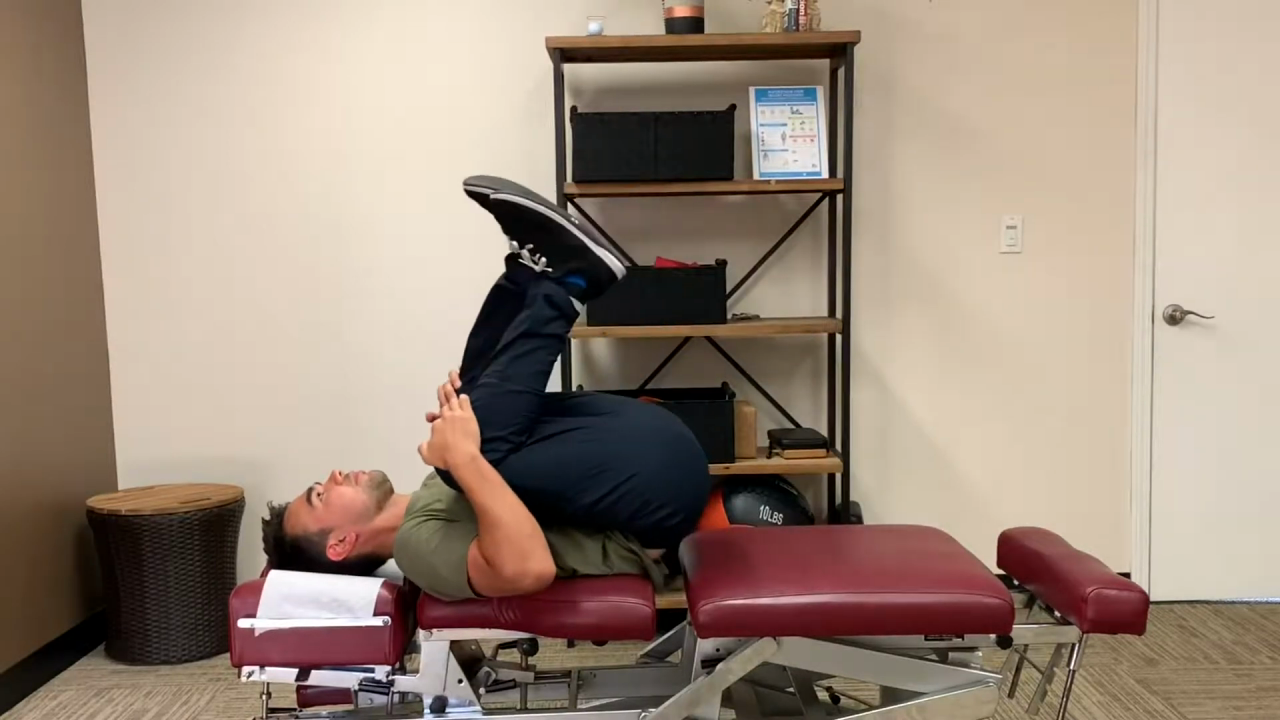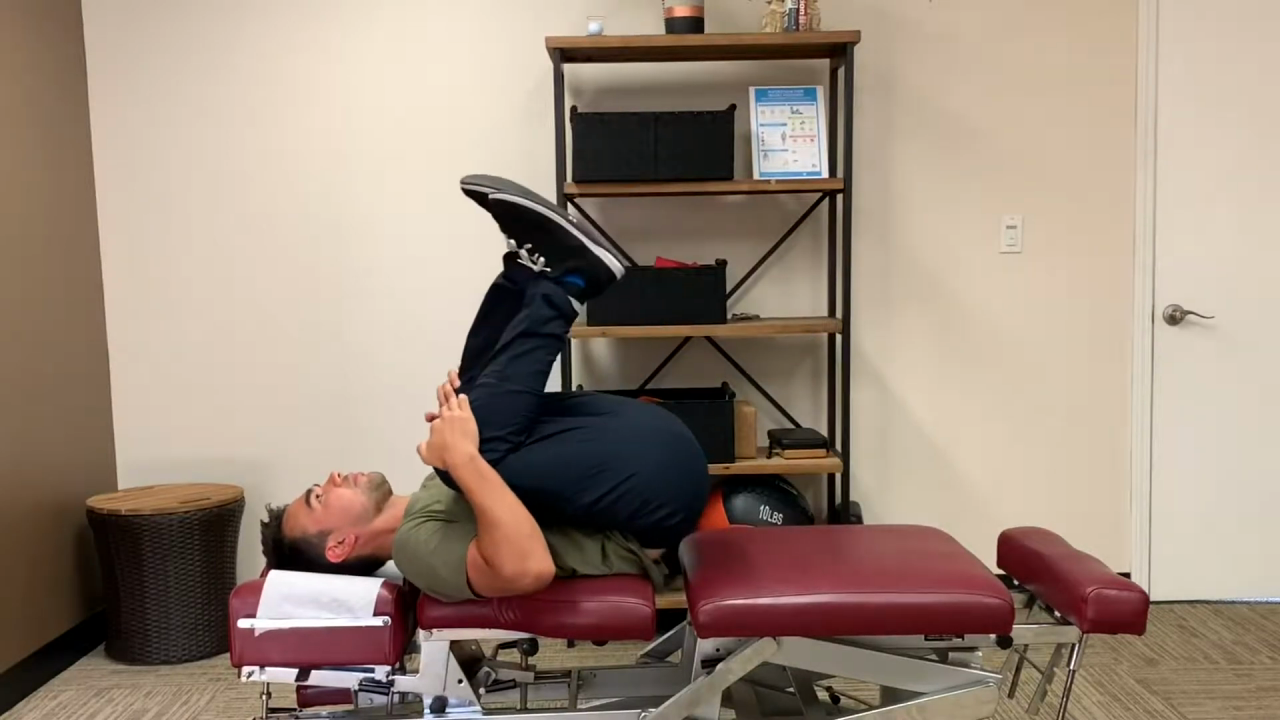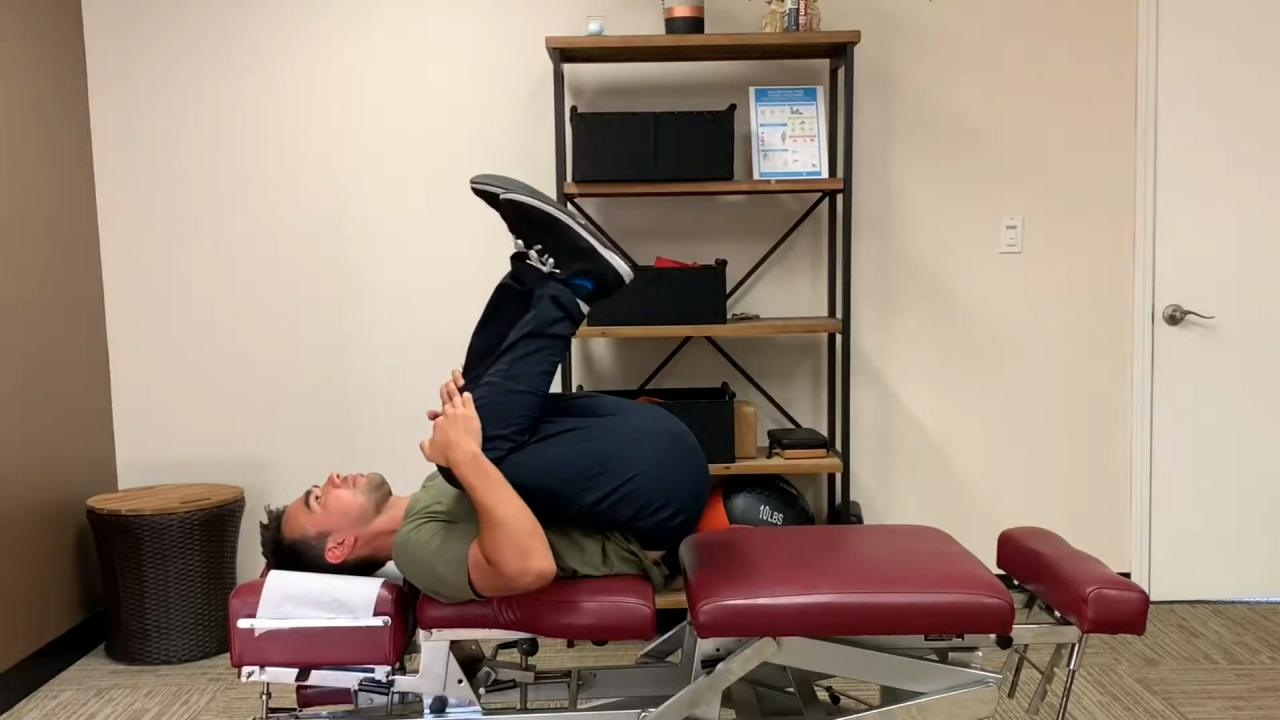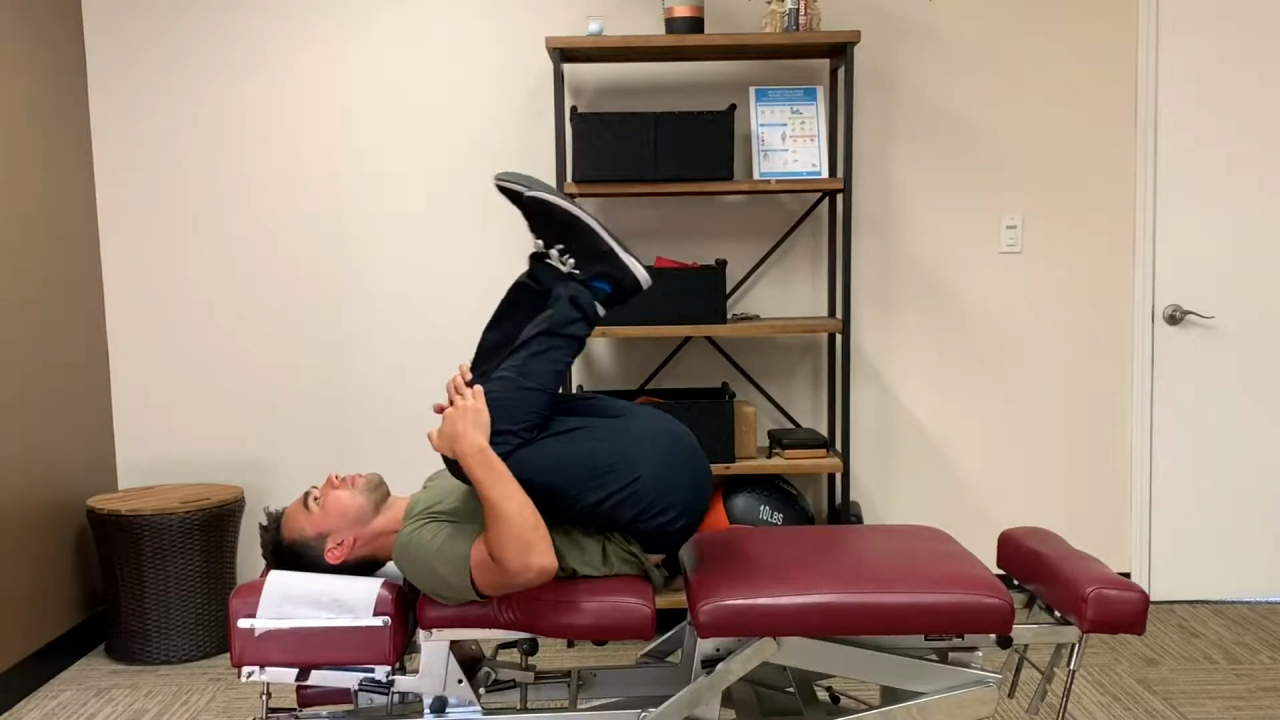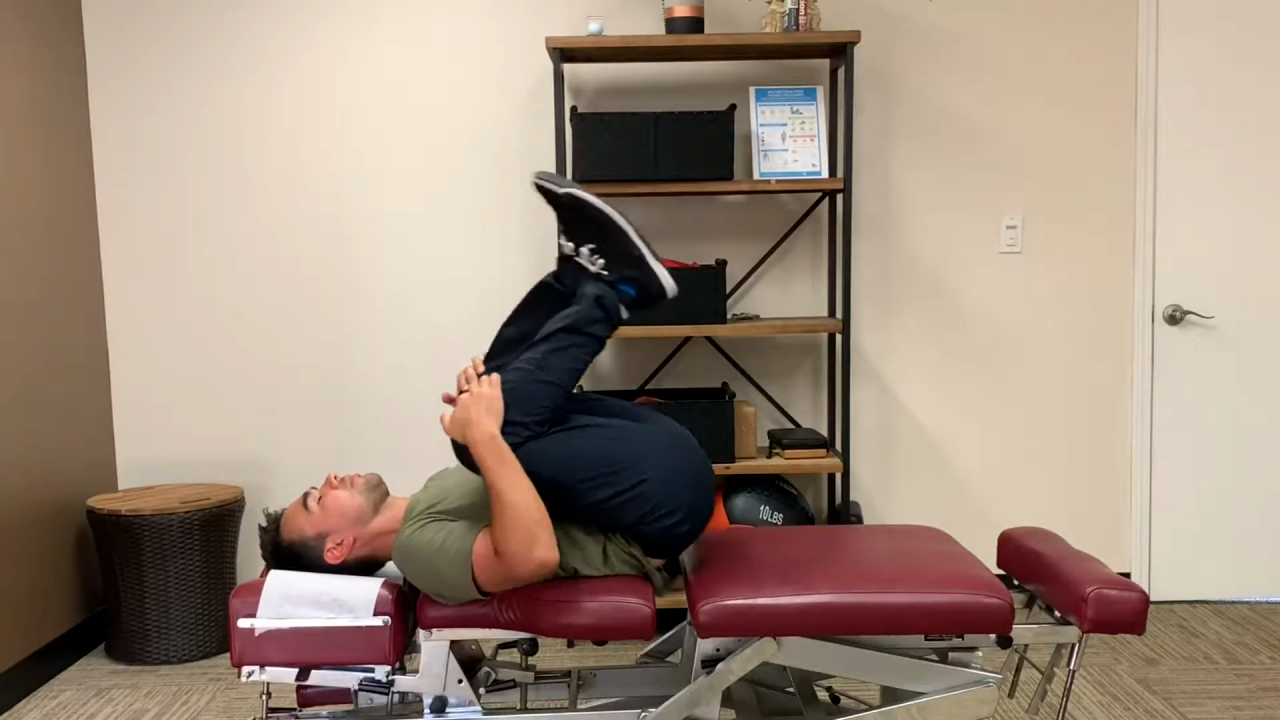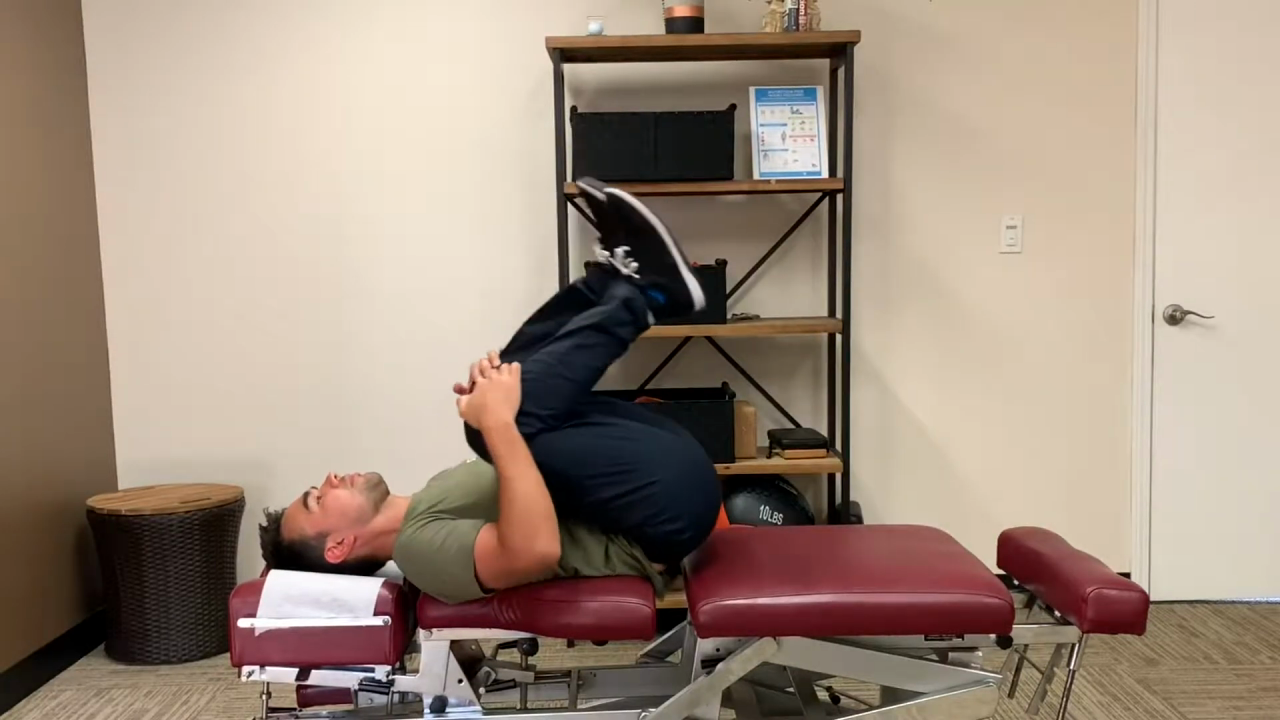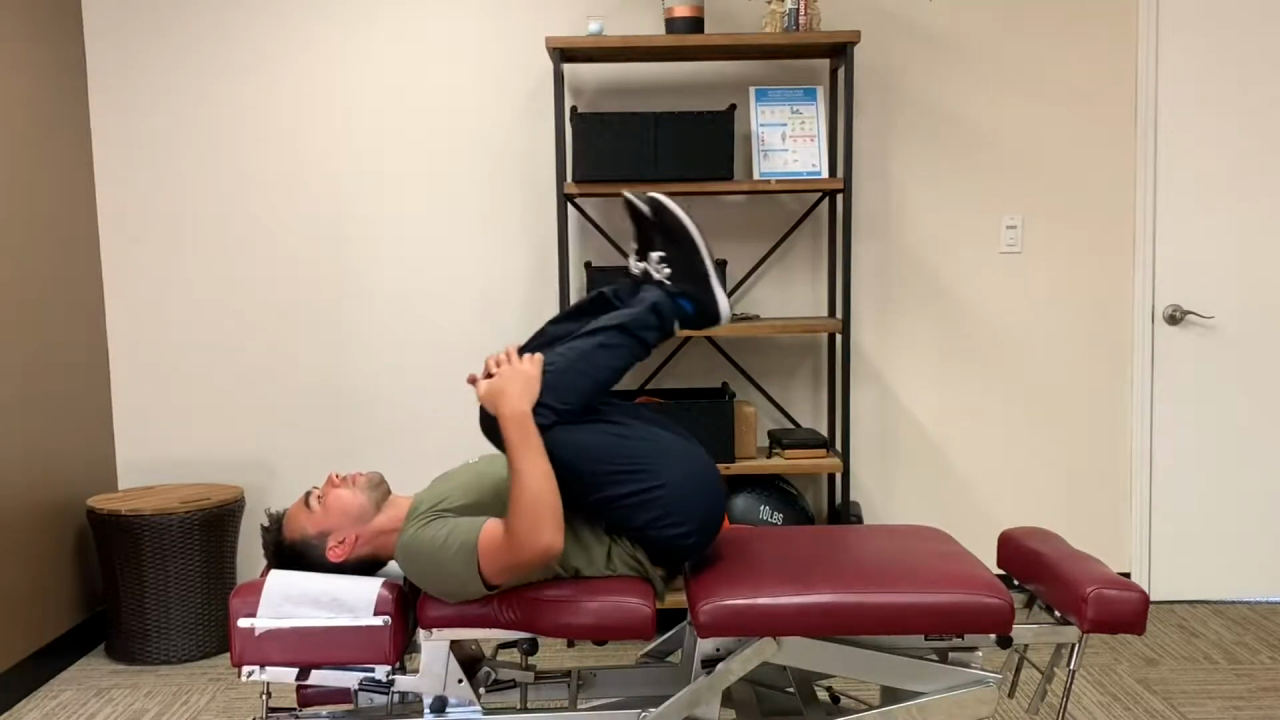
dt=0.1s
person 1, frame 1
left shoulder: (430, 509)
right shoulder: (421, 546)
right elbow: (529, 568)
left wrist: (468, 417)
right wrist: (463, 458)
left ankle: (554, 275)
right ankle: (559, 283)
person 1, frame 2
left shoulder: (428, 511)
right shoulder: (421, 547)
right elbow: (528, 567)
left wrist: (465, 423)
right wrist: (462, 458)
left ankle: (548, 276)
right ankle: (557, 285)
person 1, frame 3
left shoulder: (431, 507)
right shoulder: (422, 549)
right elbow: (530, 566)
right wrist: (465, 453)
left knee: (486, 403)
left ankle: (550, 273)
right ankle: (568, 286)
person 1, frame 4
left shoulder: (431, 507)
right shoulder: (423, 548)
right elbow: (532, 561)
left wrist: (473, 408)
right wrist: (471, 447)
left knee: (489, 401)
left ankle: (572, 276)
right ankle: (583, 287)
person 1, frame 5
left shoulder: (429, 509)
right shoulder: (421, 548)
right elbow: (534, 555)
left wrist: (486, 393)
right wrist: (485, 432)
right hip: (664, 500)
left knee: (502, 391)
left ankle: (598, 276)
right ankle: (614, 289)
person 1, frame 6
left shoulder: (430, 509)
right shoulder: (422, 548)
right elbow: (536, 548)
left wrist: (494, 397)
right wrist: (497, 421)
left knee: (513, 381)
left ankle: (621, 278)
right ankle: (639, 291)
person 1, frame 7
left shoulder: (428, 512)
right shoulder: (424, 548)
right elbow: (540, 540)
left wrist: (514, 396)
right wrist: (515, 412)
left hip: (667, 486)
right hip: (674, 509)
left knee: (529, 377)
right knee: (520, 402)
left ankle: (657, 288)
right ankle: (672, 298)
